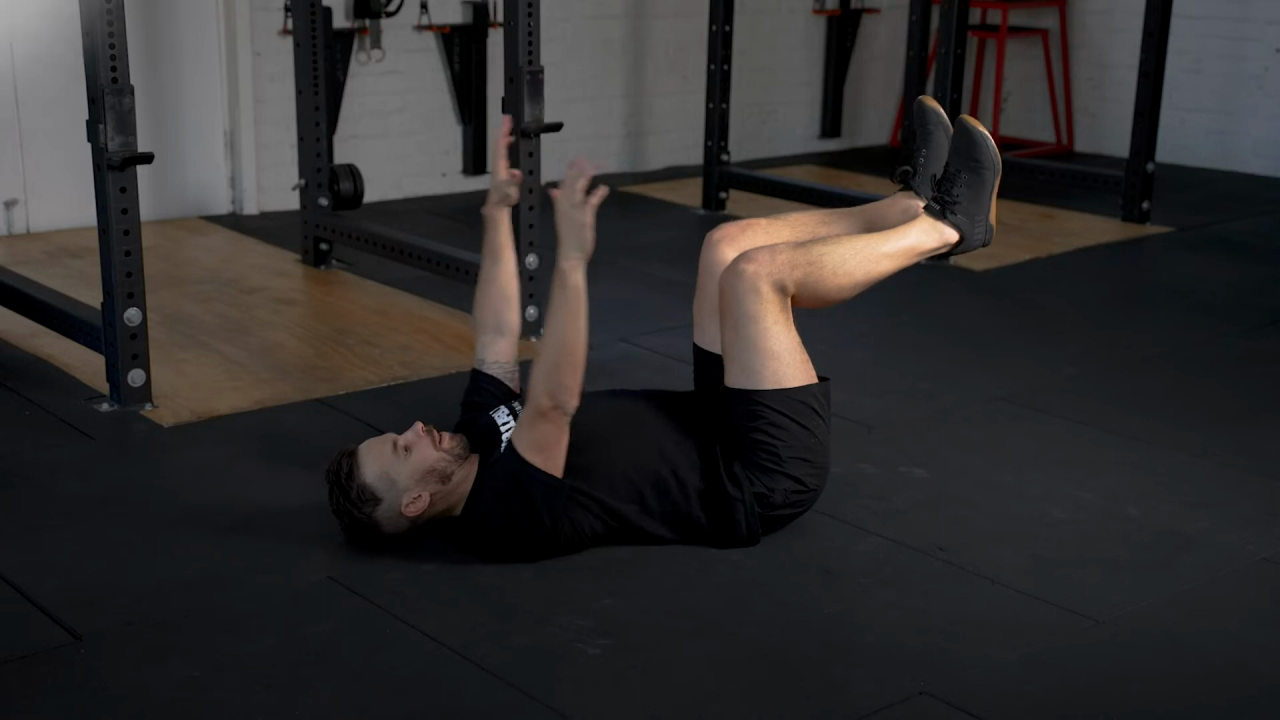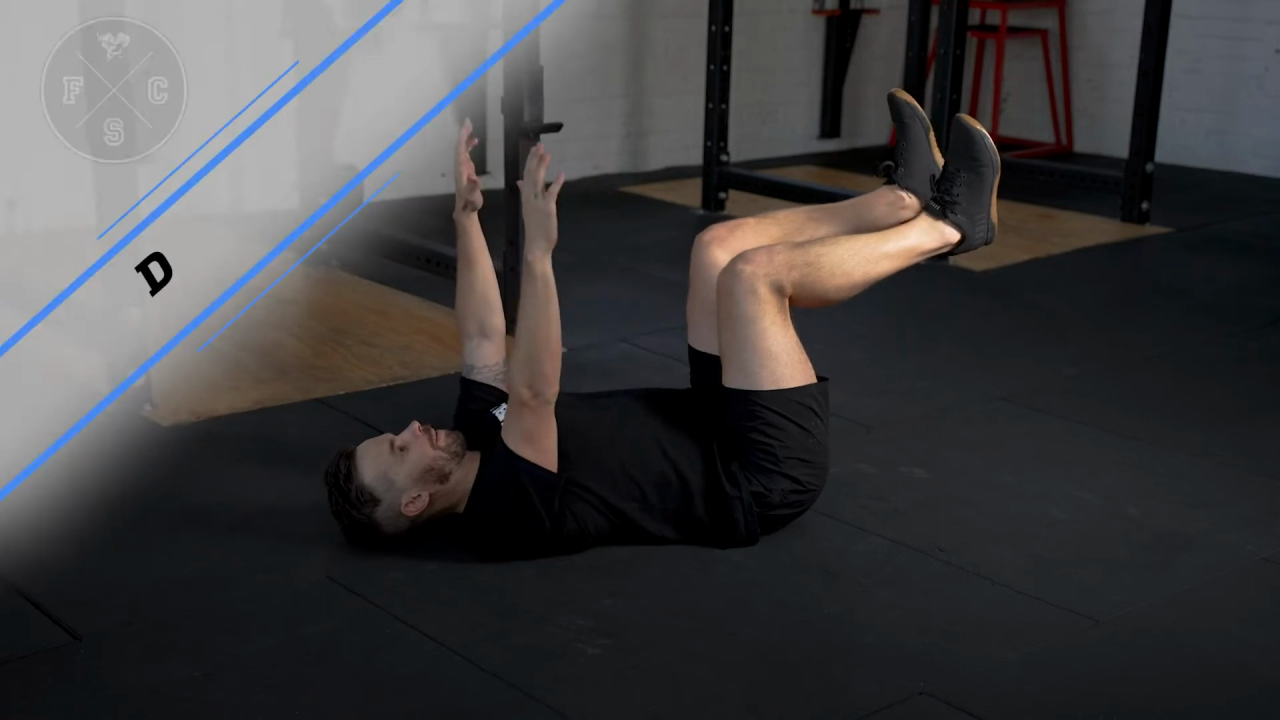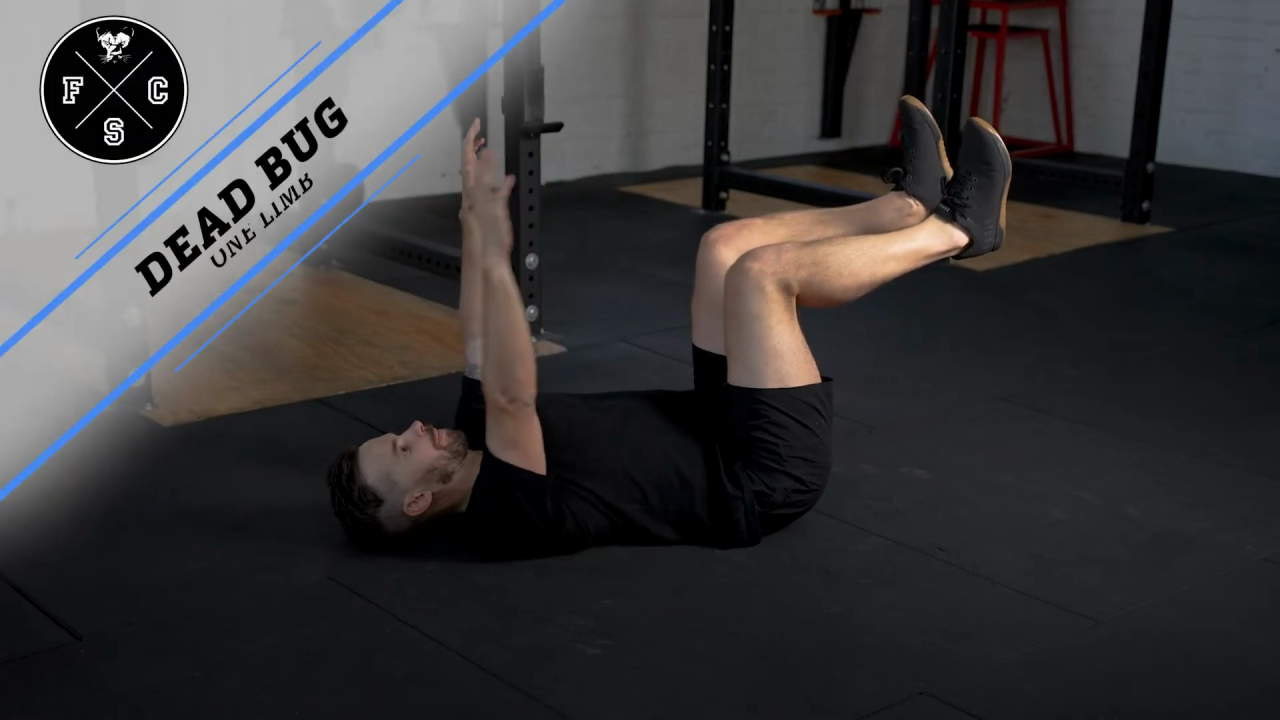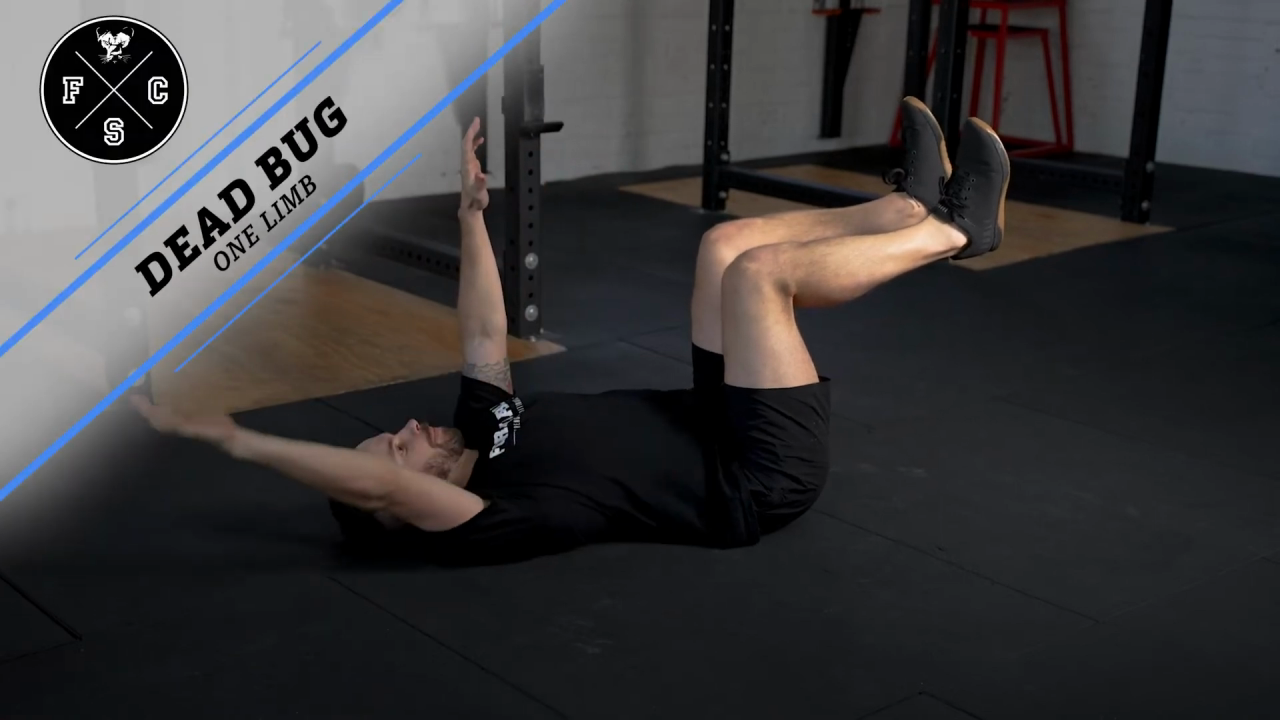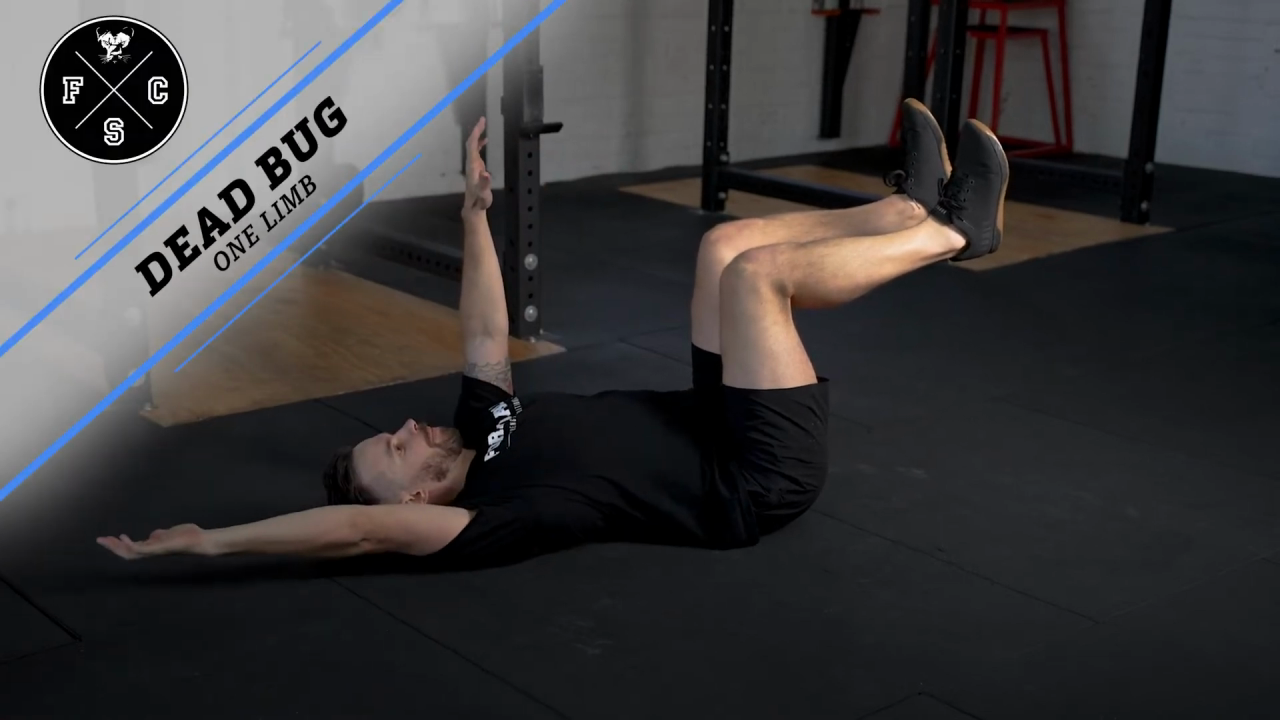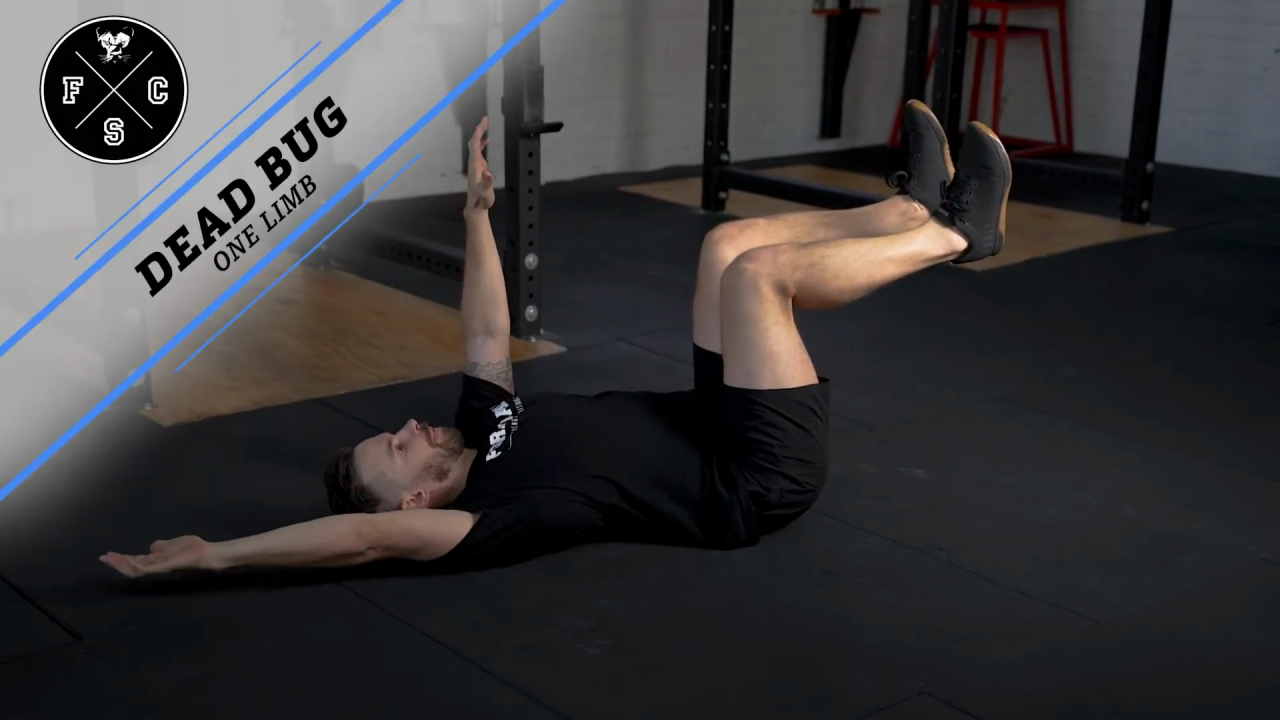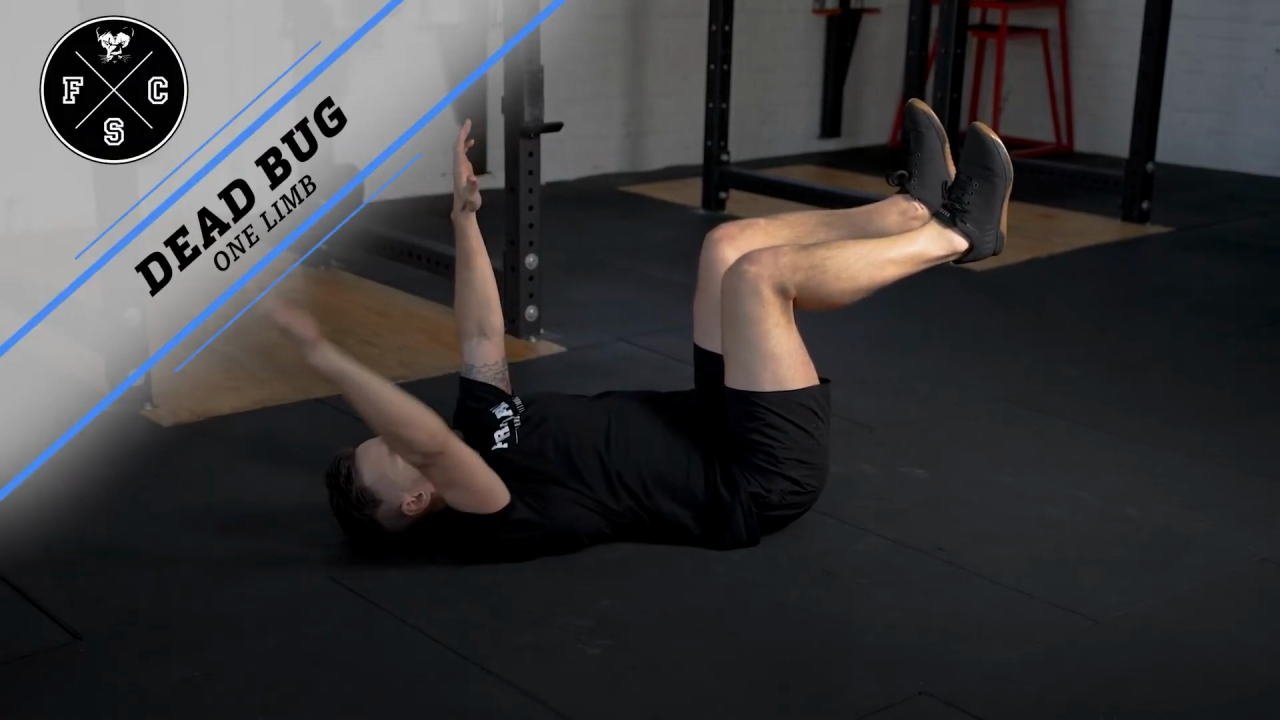
dt=0.7s
person 1, frame 1
left shoulder: (481, 434)
right shoulder: (505, 516)
left elbow: (497, 336)
right elbow: (554, 405)
left wrist: (498, 214)
right wrist: (572, 261)
left hip: (717, 429)
right hip: (761, 476)
left knee: (730, 244)
right knee: (756, 271)
left ankle: (916, 203)
right ankle: (945, 226)
person 1, frame 2
left shoulder: (478, 437)
right shoulder: (504, 516)
left elbow: (484, 341)
right elbow: (532, 395)
left wrist: (465, 217)
right wrist: (536, 252)
left hip: (718, 433)
right hip: (762, 478)
left knee: (721, 245)
right knee: (756, 272)
left ankle: (906, 198)
right ankle: (947, 226)
person 1, frame 3
left shoulder: (477, 443)
right shoulder: (501, 515)
left elbow: (482, 343)
right elbow: (513, 396)
left wrist: (471, 219)
right wrist: (498, 260)
left hip: (717, 429)
right hip: (760, 475)
left knee: (727, 245)
right knee: (763, 271)
left ankle: (914, 204)
right ankle: (956, 229)
person 1, frame 4
left shoulder: (484, 429)
right shoulder: (497, 513)
left elbow: (486, 337)
right elbow: (381, 490)
left wrist: (471, 214)
right wrist: (242, 439)
left hip: (714, 426)
right hip: (759, 479)
left knee: (728, 243)
right knee: (757, 271)
left ankle: (912, 208)
right ankle: (954, 230)
person 1, frame 5
left shoulder: (483, 430)
right shoulder: (497, 516)
left elbow: (486, 337)
right elbow: (361, 531)
left wrist: (474, 212)
right wrist: (210, 540)
left hip: (711, 426)
right hip: (760, 478)
left knee: (726, 245)
right knee: (757, 273)
left ankle: (914, 208)
right ankle: (953, 234)
person 1, frame 6
left shoulder: (481, 429)
right shoulder: (498, 515)
left elbow: (488, 337)
right elbow: (369, 539)
left wrist: (476, 211)
right wrist: (212, 551)
left hip: (716, 429)
right hip: (759, 480)
left knee: (729, 244)
right knee: (757, 271)
left ankle: (915, 208)
right ankle: (954, 235)
person 1, frame 7
left shoulder: (484, 422)
right shoulder: (489, 526)
left elbow: (482, 337)
right elbow: (429, 446)
left wrist: (464, 217)
right wrist: (322, 354)
left hip: (715, 425)
right hip: (758, 480)
left knee: (730, 243)
right knee: (759, 272)
left ankle: (916, 205)
right ankle: (956, 235)
